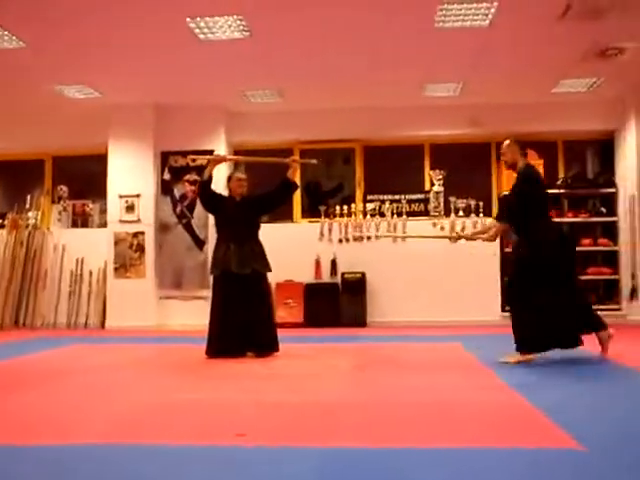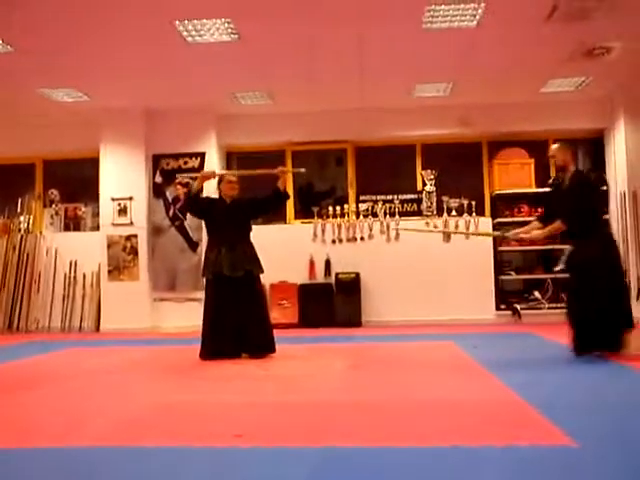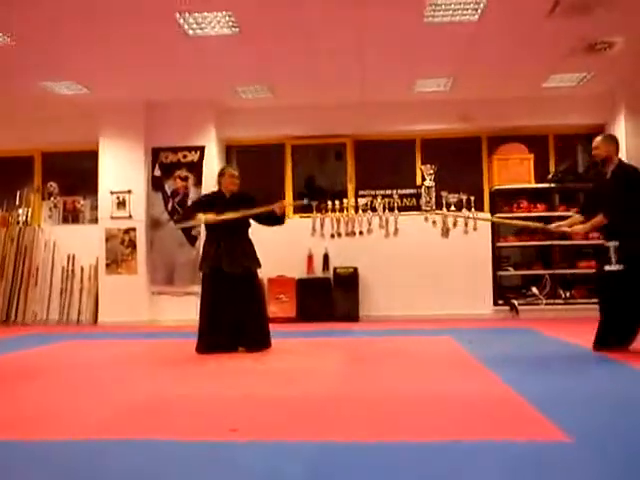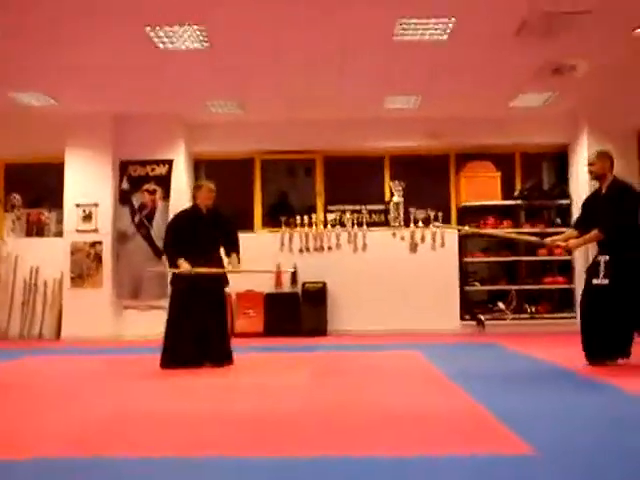
dt=0.2s
person 1, frame 1
left shoulder: (528, 178)
right shoulder: (528, 178)
left elbow: (517, 214)
right elbow: (507, 214)
left wrist: (494, 233)
right wrist: (477, 232)
left hip: (540, 243)
right hip: (545, 241)
left knee: (521, 293)
right knee: (565, 291)
left ankle: (528, 348)
right ankle: (600, 330)
person 1, frame 2
left shoulder: (583, 182)
right shoulder: (560, 187)
left elbow: (572, 217)
right elbow: (547, 216)
left wrist: (543, 234)
right wrist: (521, 231)
left hip: (597, 244)
right hip: (584, 246)
left knee: (599, 293)
right ankle: (610, 342)
person 1, frame 3
right shoulder: (602, 181)
left elbow: (615, 210)
right elbow: (588, 210)
left wrist: (586, 228)
right wrist: (564, 224)
right hip: (618, 242)
right knee: (611, 290)
right ankle: (615, 339)
person 1, frame 4
right shoulder: (594, 198)
left elbow: (610, 226)
right elbow: (581, 225)
left wrist: (580, 242)
right wrist: (559, 238)
right hip: (607, 257)
right knee: (593, 302)
right ankle: (603, 352)
person 2, frame 1
left shoulder: (255, 202)
right shoulder: (219, 203)
left elbow: (280, 193)
right elbow: (203, 191)
left wrist: (292, 170)
right wrist: (211, 167)
left hip: (252, 258)
right hip: (227, 259)
left knee: (257, 303)
right knee: (226, 305)
left ankle: (258, 345)
right ankle: (225, 347)
person 2, frame 2
left shoulder: (246, 205)
right shoulder: (210, 205)
left elbow: (271, 202)
right elbow: (192, 203)
left wrist: (281, 181)
right wrist: (199, 182)
left hip: (244, 260)
right hip: (219, 262)
left knee: (252, 304)
right knee: (219, 307)
left ankle: (252, 347)
right ankle: (218, 349)
person 2, frame 3
left shoulder: (245, 200)
right shoulder: (209, 200)
left elbow: (266, 216)
right elbow: (189, 213)
left wrist: (277, 211)
right wrist: (199, 216)
left hip: (242, 256)
right hip: (217, 257)
left knee: (249, 298)
right knee: (216, 301)
left ankle: (250, 341)
right ankle: (214, 343)
person 2, frame 4
left shoulder: (218, 218)
right shoulder: (182, 218)
left elbow: (230, 237)
right elbow: (169, 242)
left wrist: (233, 255)
right wrist: (180, 262)
left hip: (213, 273)
right hip: (188, 274)
left knee: (215, 315)
right knee: (183, 317)
left ankle: (215, 356)
right ankle: (178, 358)
person 3, frame 1
right shoulder: (166, 197)
left elbow: (200, 223)
right elbow: (165, 220)
left wrist: (198, 196)
left hip: (193, 253)
right hip: (171, 253)
left knee: (193, 290)
right knee: (169, 288)
person 3, frame 2
right shoulder: (160, 199)
left elbow: (194, 226)
right elbow: (157, 222)
left hip: (186, 256)
right hip: (164, 255)
left knee: (187, 291)
right knee: (163, 290)
person 3, frame 3
left shoulder: (194, 194)
right shoulder: (158, 193)
right elbow: (156, 216)
left wrist: (191, 189)
left hip: (185, 250)
right hip: (162, 250)
left knee: (184, 286)
right knee: (161, 285)
person 3, frame 4
left shoulder: (162, 208)
right shoulder: (126, 206)
left elbow: (160, 233)
right elbow: (122, 229)
left wrist: (159, 203)
left hip: (152, 265)
right hip: (129, 263)
left knee: (151, 299)
right knee: (127, 299)
